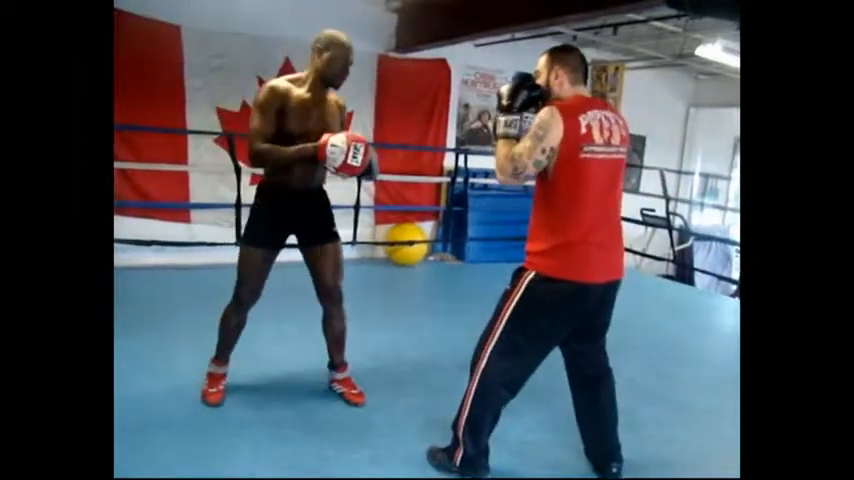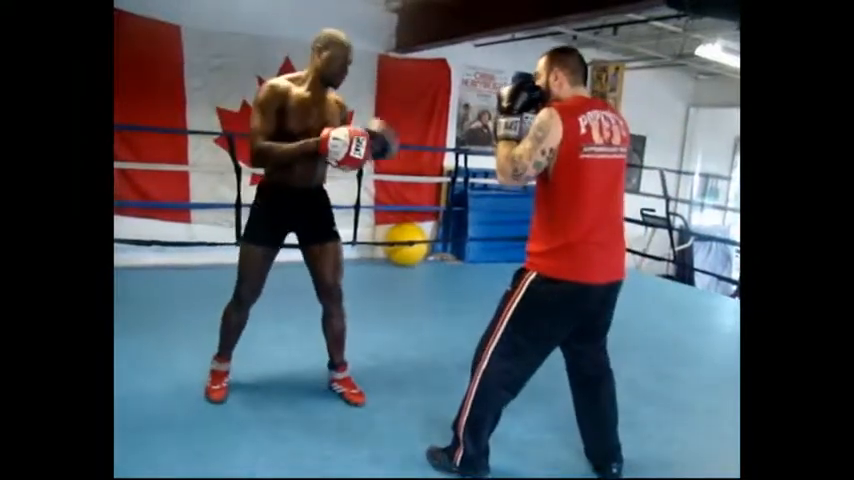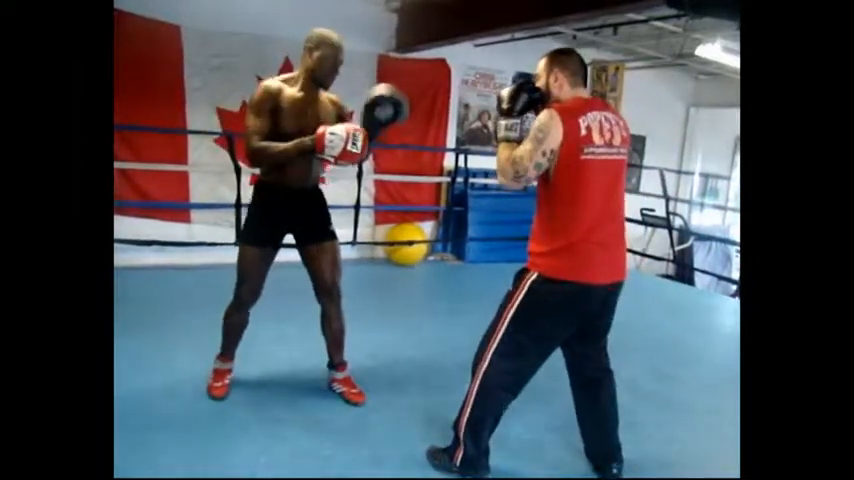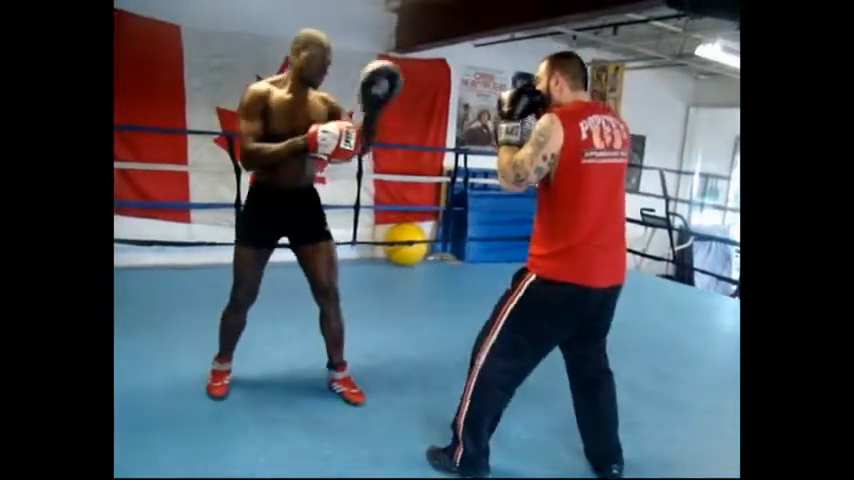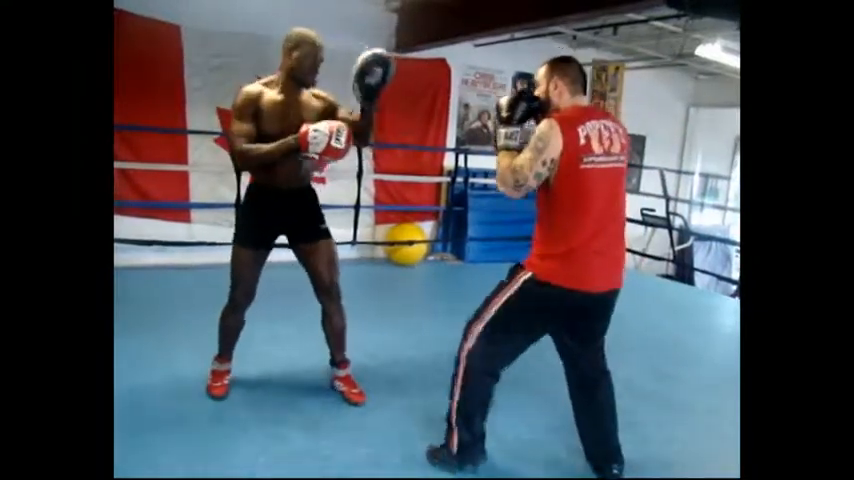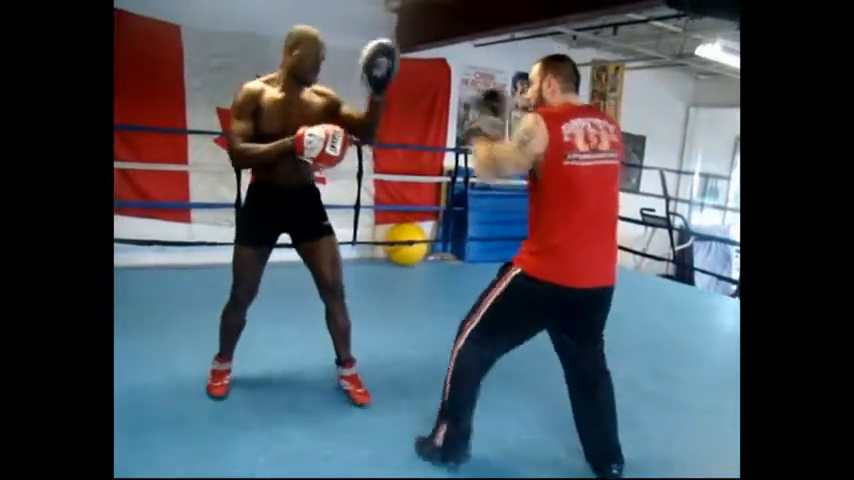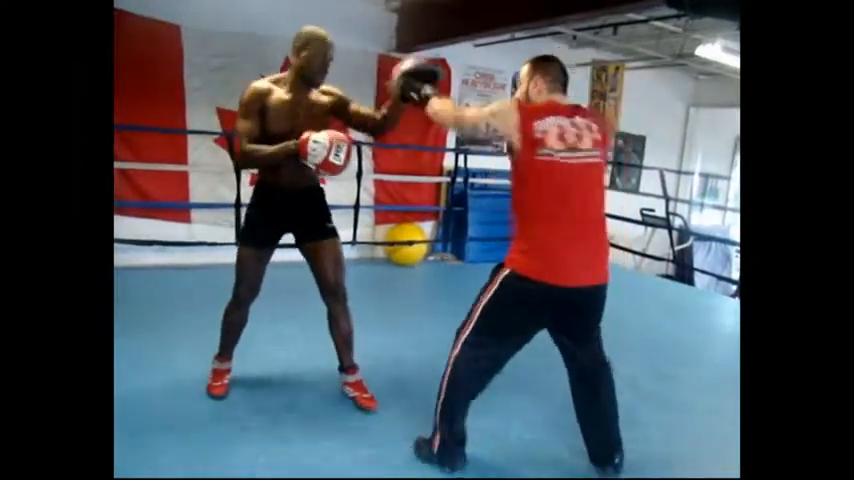
dt=0.1s
person 1, frame 1
left shoulder: (556, 117)
right shoulder: (614, 121)
left elbow: (509, 172)
left wrist: (509, 117)
left hip: (557, 271)
right hip: (605, 271)
left knee: (497, 360)
right knee: (590, 363)
person 1, frame 2
left shoulder: (556, 118)
right shoulder: (615, 121)
left elbow: (510, 173)
left wrist: (509, 119)
left hip: (558, 271)
right hip: (607, 271)
left knee: (498, 360)
right knee: (591, 363)
person 1, frame 3
left shoulder: (555, 120)
right shoulder: (615, 121)
left elbow: (512, 176)
left wrist: (510, 120)
left hip: (560, 271)
right hip: (608, 272)
left knee: (499, 360)
right knee: (592, 363)
person 1, frame 4
left shoulder: (556, 123)
right shoulder: (615, 125)
left elbow: (513, 179)
left wrist: (510, 124)
left hip: (559, 273)
right hip: (608, 274)
left knee: (496, 358)
right knee: (591, 364)
person 1, frame 5
left shoulder: (555, 129)
right shoulder: (615, 129)
left elbow: (512, 184)
left wrist: (509, 129)
left hip: (555, 275)
right hip: (606, 277)
left knee: (480, 344)
right knee: (589, 365)
person 1, frame 6
left shoulder: (541, 124)
right shoulder: (608, 127)
left elbow: (490, 169)
left wrist: (484, 124)
left hip: (545, 271)
right hip: (599, 274)
left knee: (472, 344)
right knee: (588, 364)
left ankle: (448, 442)
person 1, frame 7
left shoulder: (518, 116)
right shoulder: (597, 127)
left elbow: (452, 117)
left wrist: (423, 91)
left hip: (534, 272)
right hip: (591, 274)
left knee: (472, 353)
right knee: (588, 359)
left ankle: (446, 447)
right ankle: (608, 454)
person 2, frame 1
left shoulder: (336, 105)
right shoulder: (277, 92)
right elbow: (256, 152)
right wrist: (312, 149)
left hip: (315, 201)
right hip: (273, 201)
left knee: (332, 293)
right knee: (245, 297)
left ankle: (339, 372)
right ankle: (218, 368)
person 2, frame 2
left shoulder: (336, 105)
right shoulder: (277, 91)
left elbow: (338, 153)
right elbow: (258, 151)
left wrist: (364, 146)
right wrist: (315, 144)
left hip: (314, 201)
right hip: (273, 199)
left knee: (332, 293)
right knee: (245, 294)
left ankle: (339, 372)
right ankle: (221, 366)
person 2, frame 3
left shoulder: (332, 104)
right shoulder: (271, 92)
left elbow: (354, 154)
right elbow: (255, 152)
left wrist: (373, 126)
right wrist: (311, 142)
left hip: (310, 201)
right hip: (270, 200)
left knee: (331, 293)
right knee: (245, 295)
left ankle: (339, 372)
right ankle: (223, 365)
person 2, frame 4
left shoulder: (325, 104)
right shoulder: (261, 94)
left elbow: (356, 149)
right elbow: (249, 155)
left wrist: (372, 111)
right wrist: (303, 141)
left hip: (305, 202)
right hip: (264, 202)
left knee: (328, 293)
right knee: (242, 297)
left ankle: (338, 371)
right ankle: (222, 365)
person 2, frame 5
left shoulder: (320, 102)
right shoulder: (253, 96)
left elbow: (361, 138)
right elbow: (240, 155)
left wrist: (369, 101)
right wrist: (295, 142)
left hip: (303, 202)
right hip: (261, 202)
left knee: (330, 291)
right knee: (240, 297)
left ankle: (341, 370)
right ankle: (222, 365)
person 2, frame 6
left shoulder: (323, 99)
right shoulder: (253, 93)
left elbow: (366, 133)
right elbow: (238, 154)
left wrist: (377, 94)
right wrist: (291, 144)
left hip: (305, 199)
right hip: (263, 200)
left knee: (333, 289)
right knee: (242, 294)
left ankle: (347, 369)
right ankle: (222, 365)
person 2, frame 7
left shoulder: (329, 99)
right shoulder: (260, 93)
left elbow: (378, 126)
right elbow: (243, 153)
left wrist: (400, 100)
right wrist: (295, 148)
left hip: (310, 200)
right hip: (268, 200)
left knee: (335, 291)
right knee: (244, 294)
left ankle: (350, 376)
right ankle: (222, 365)
